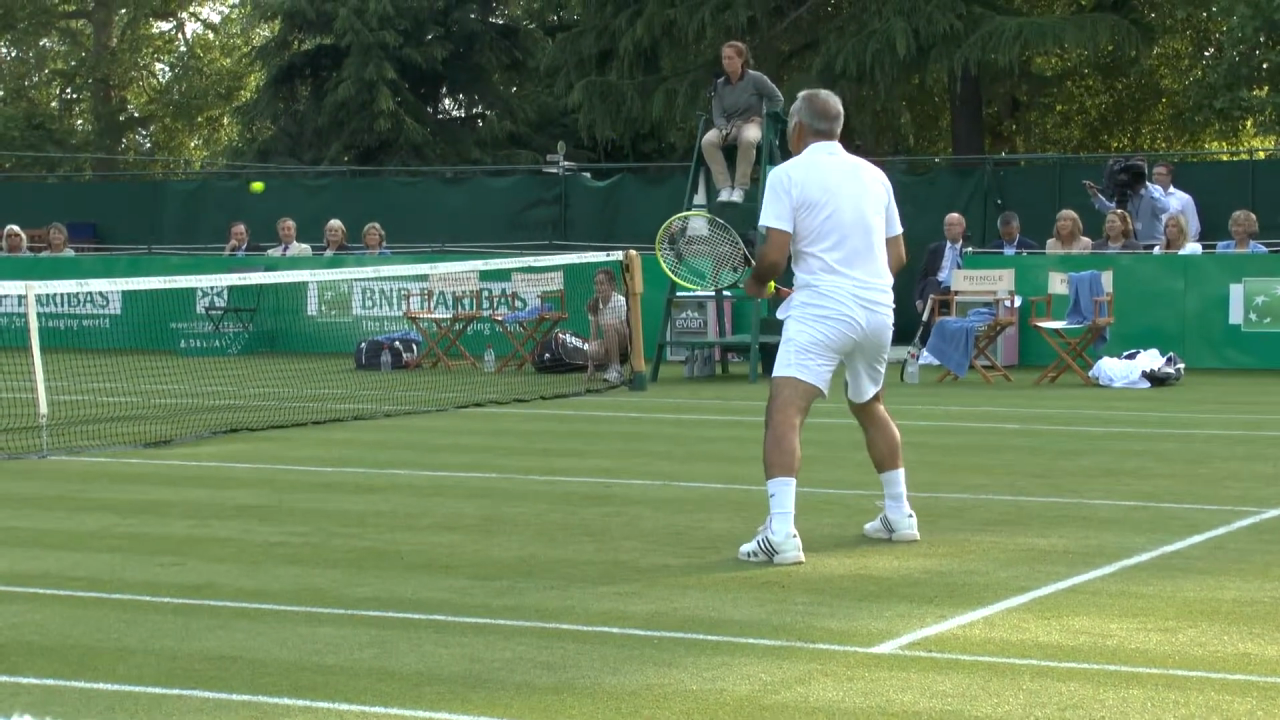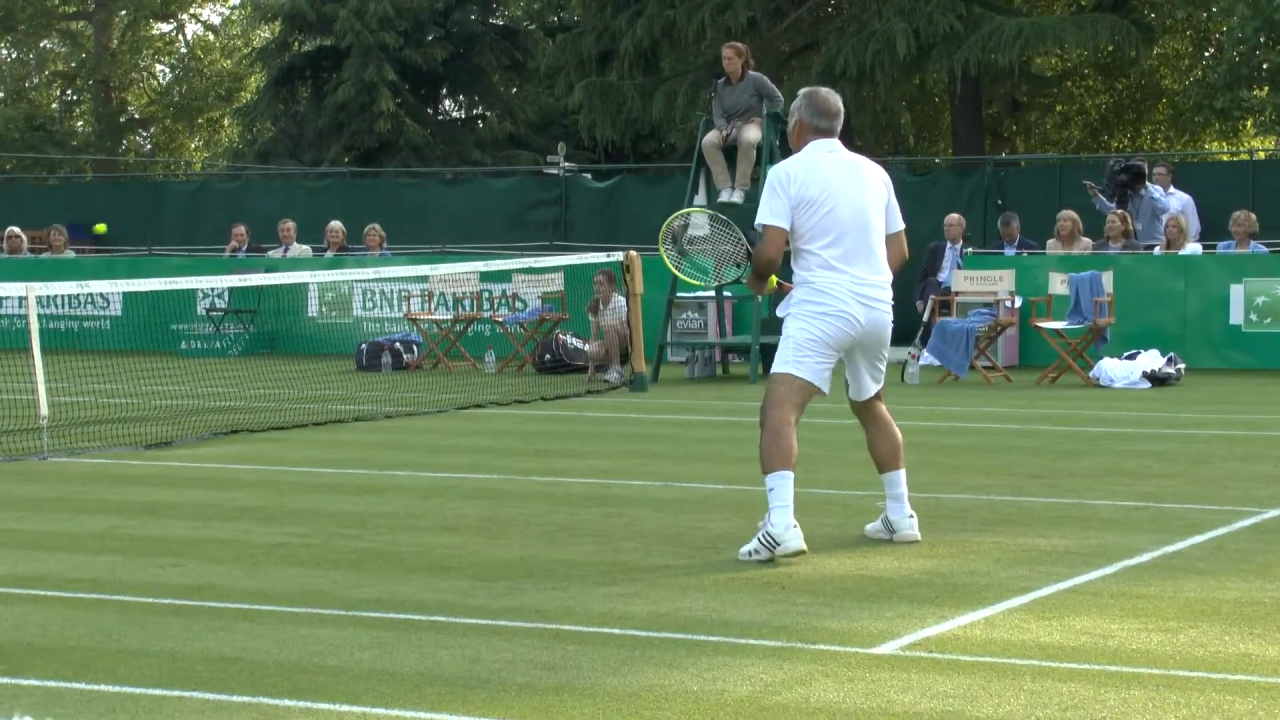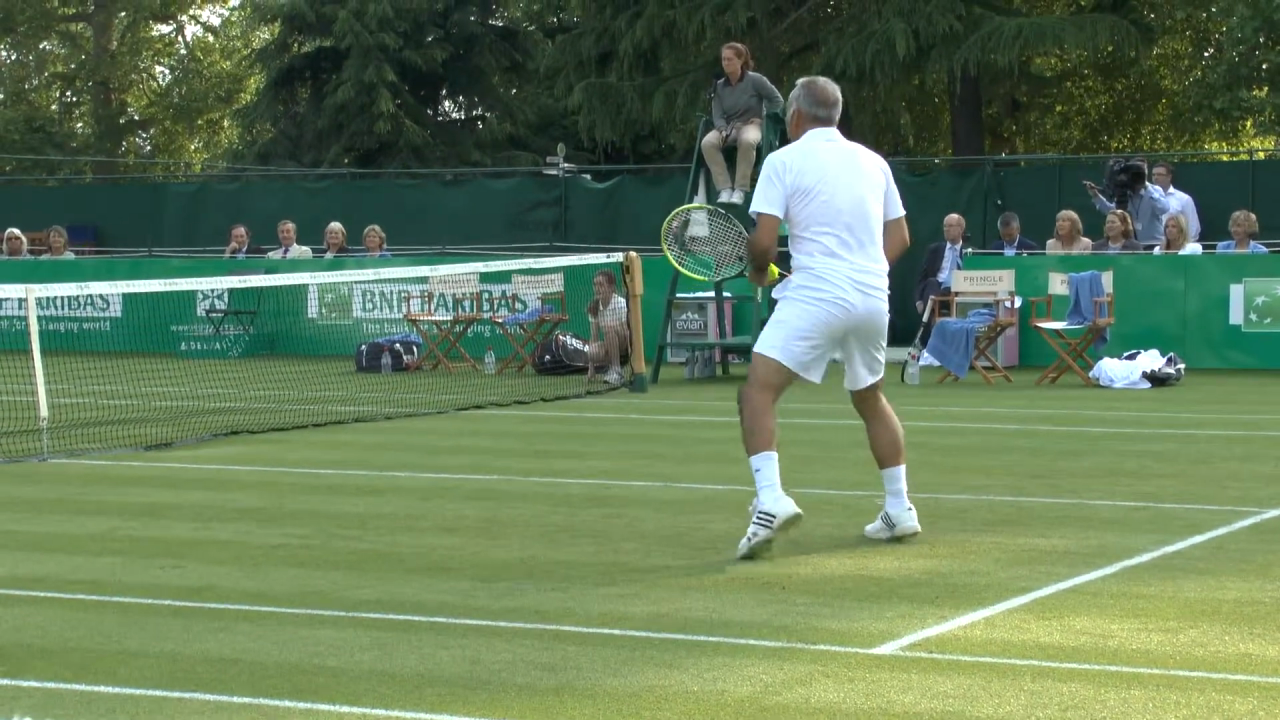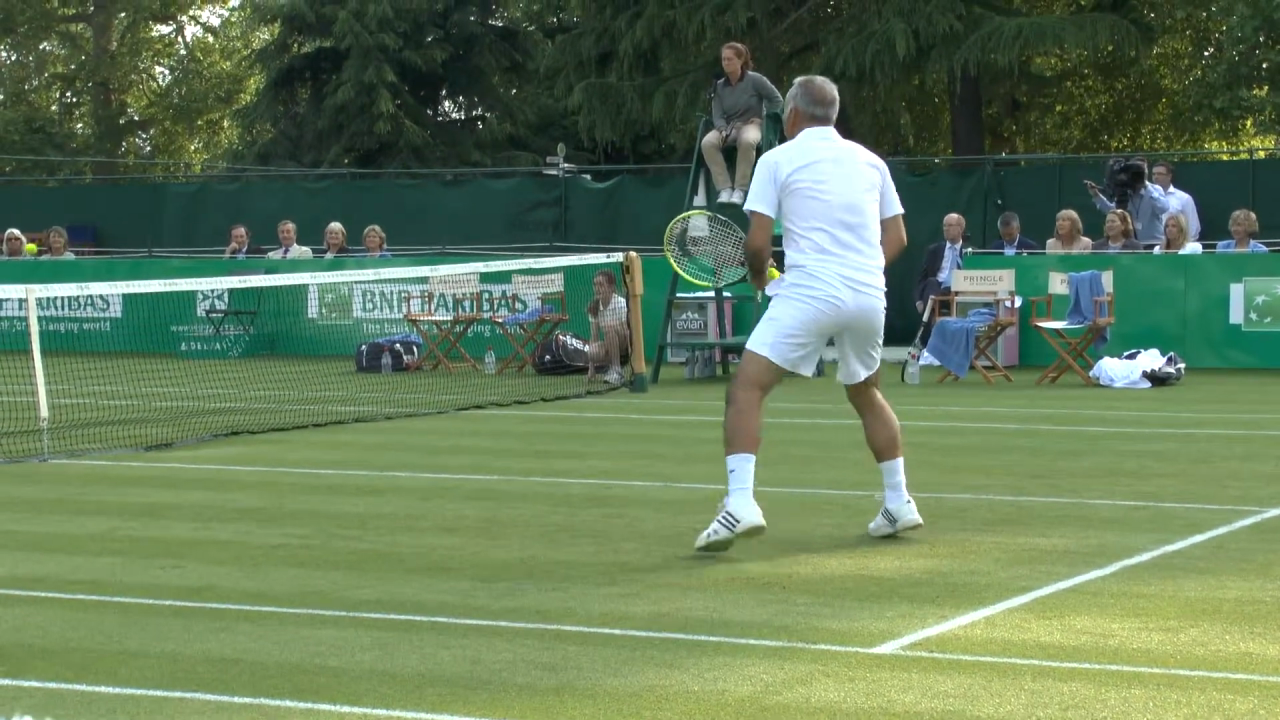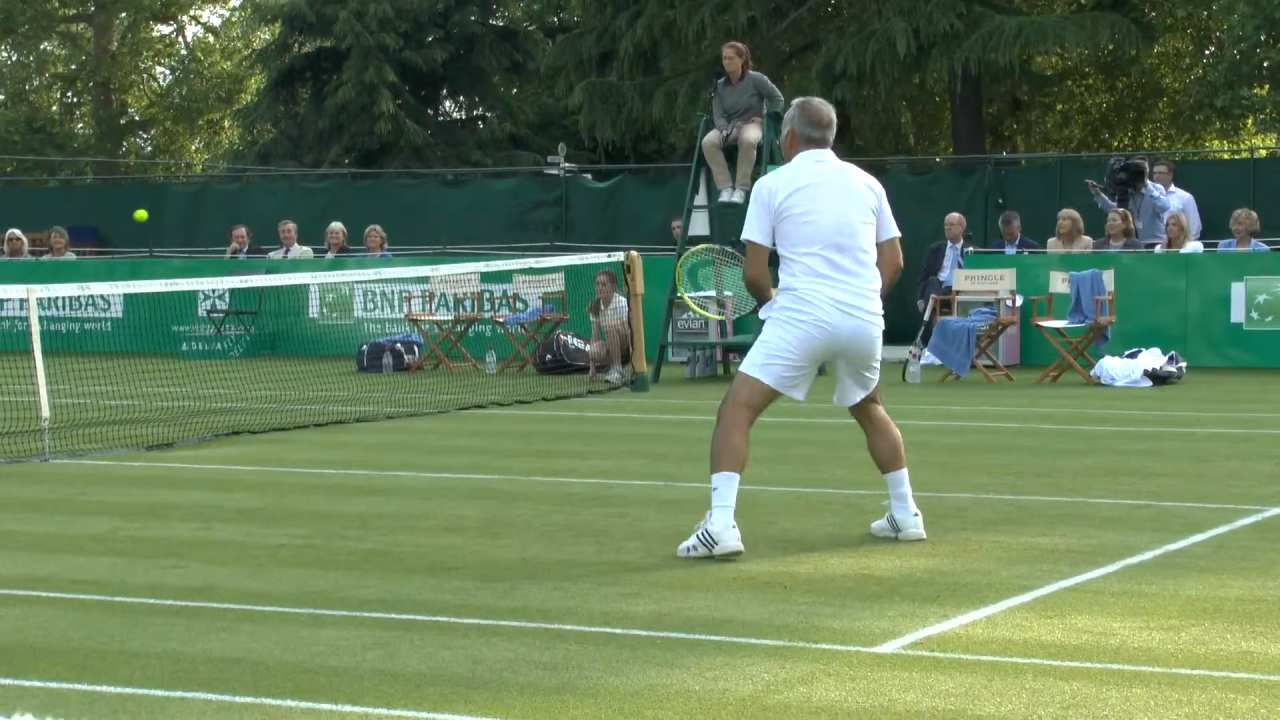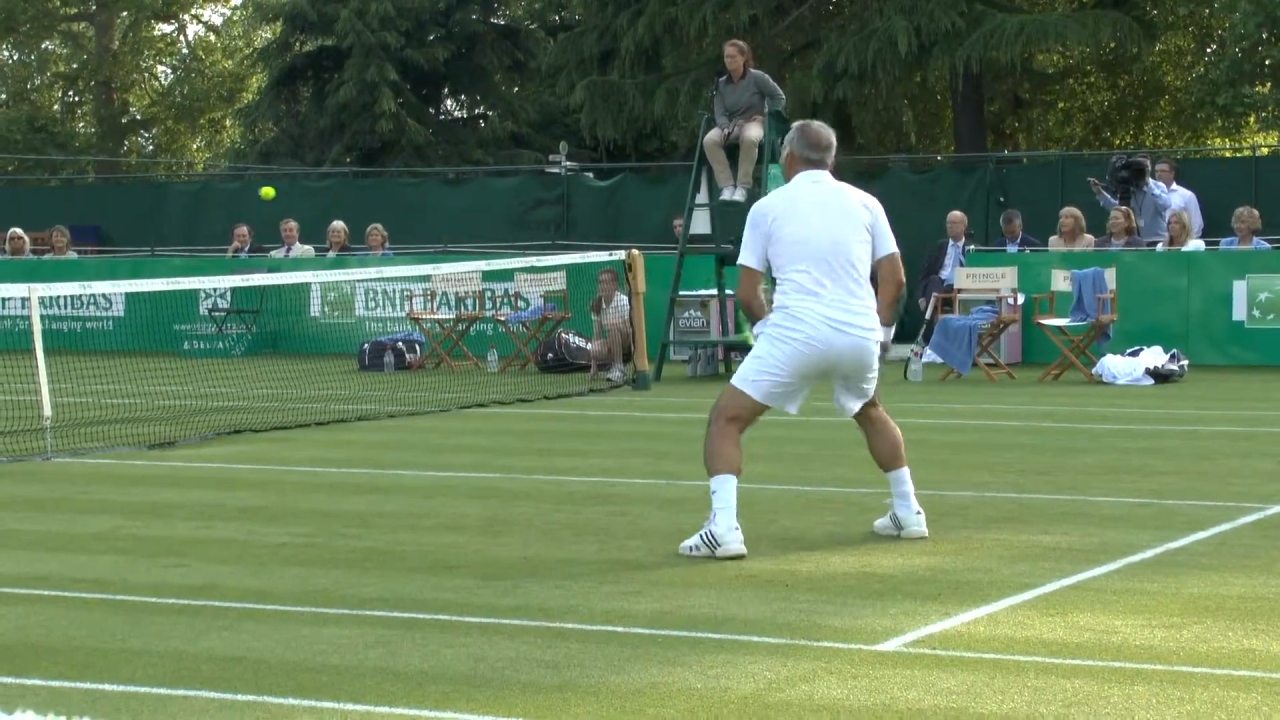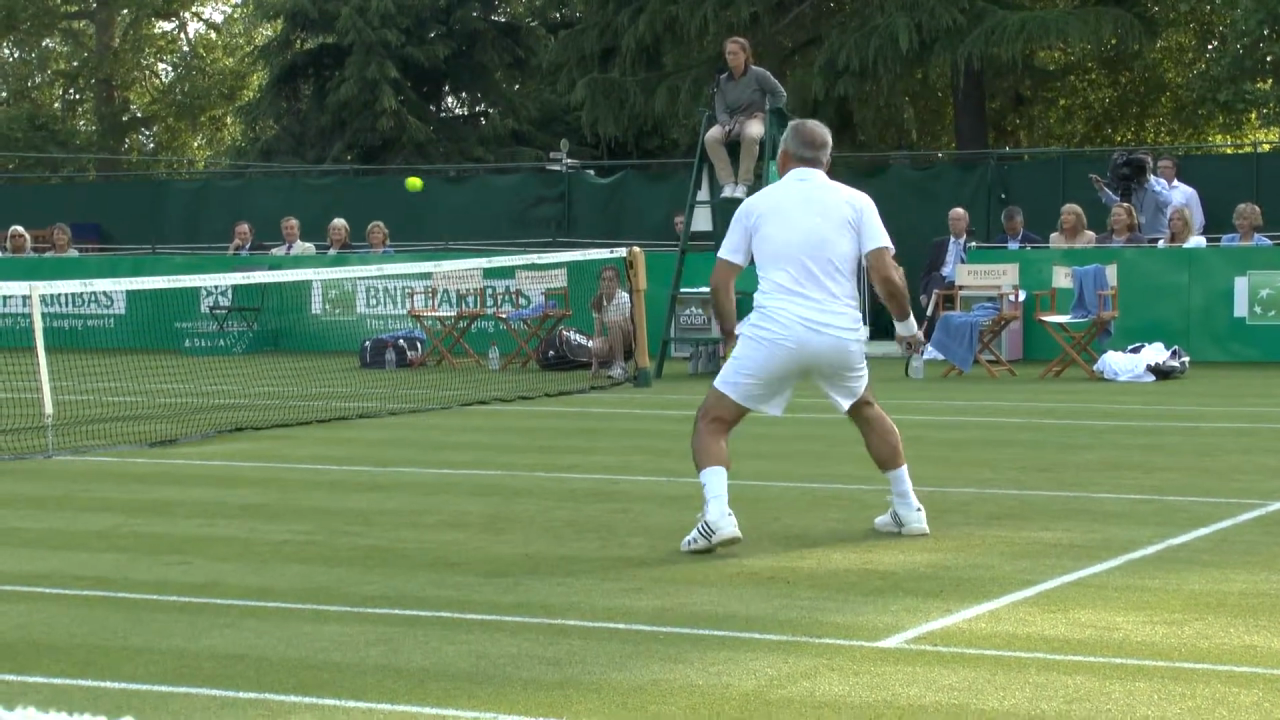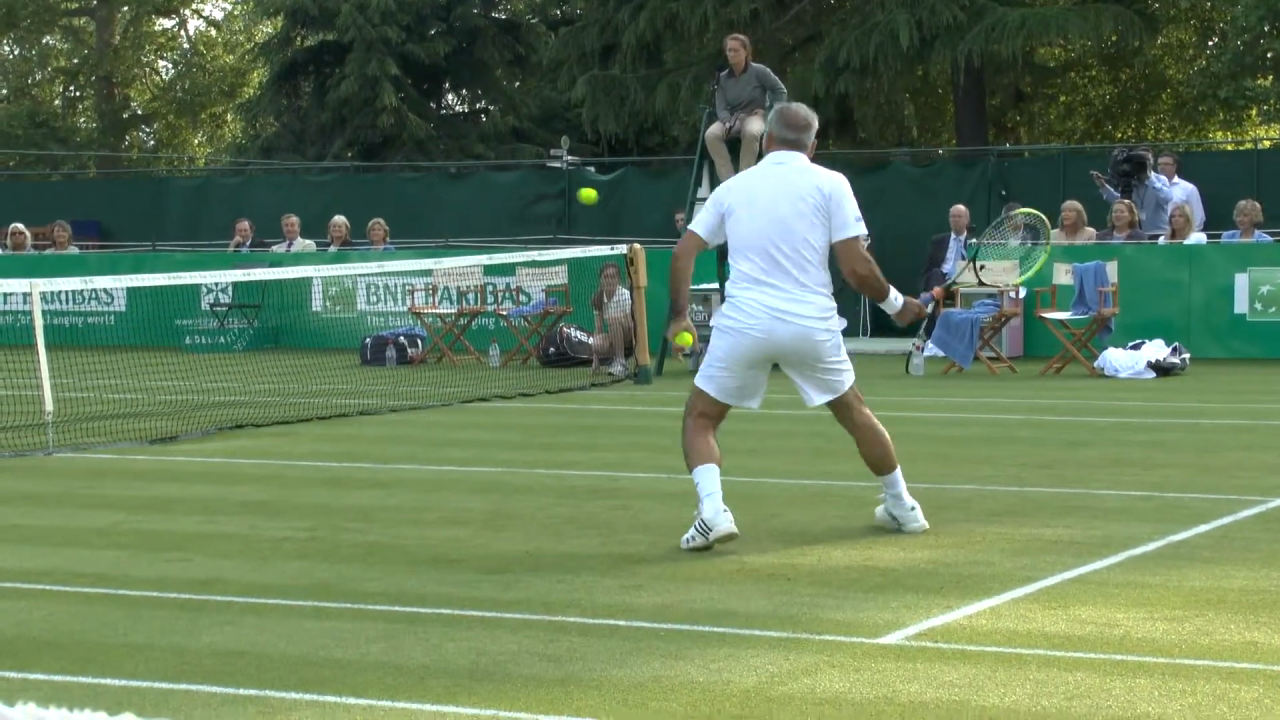
dt=0.1s
person 1, frame 1
left shoulder: (788, 175)
right shoulder: (874, 175)
left elbow: (774, 256)
right elbow: (897, 256)
left wrist: (756, 282)
left hip: (822, 312)
right hip: (877, 312)
left knee: (783, 416)
right knee: (869, 407)
left ankle: (782, 532)
right ankle: (899, 514)
person 1, frame 2
left shoulder: (787, 172)
right shoulder: (874, 172)
left elbow: (770, 253)
right elbow: (899, 252)
left wrist: (757, 278)
left hip: (821, 309)
right hip: (877, 309)
left knee: (778, 413)
right knee: (871, 407)
left ankle: (781, 524)
right ankle: (900, 515)
person 1, frame 3
left shoulder: (783, 160)
right shoulder: (874, 162)
left elbow: (763, 242)
right elbow: (899, 240)
left wrist: (758, 270)
left hip: (817, 296)
right hip: (872, 299)
left knee: (756, 392)
right knee: (870, 401)
left ankle: (770, 500)
right ankle: (898, 512)
person 1, frame 4
left shoulder: (778, 159)
right shoulder: (870, 160)
left elbow: (757, 241)
right elbow: (896, 239)
left wrist: (759, 271)
left hip: (809, 293)
right hip: (868, 297)
left knee: (746, 390)
right knee: (867, 395)
left ankle: (740, 504)
right ankle: (899, 505)
person 1, frame 5
left shoulder: (771, 185)
right shoulder: (867, 182)
left elbow: (755, 272)
right elbow: (893, 262)
left wrist: (771, 299)
left hip: (803, 316)
right hip: (864, 319)
left knee: (736, 412)
right knee: (869, 410)
left ankle: (721, 524)
right ankle: (904, 514)
person 1, frame 6
left shoulder: (767, 207)
right shoulder: (865, 202)
left elbow: (747, 294)
right elbow: (894, 279)
left wrist: (771, 325)
right wrist: (882, 330)
left hip: (795, 331)
right hip: (858, 334)
left knee: (724, 422)
right knee: (871, 413)
left ankle: (723, 526)
right ankle: (907, 512)
person 1, frame 7
left shoulder: (755, 204)
right shoulder: (854, 200)
left elbow: (720, 282)
right elbow: (888, 276)
left wrist: (733, 333)
right wrist: (909, 325)
left hip: (772, 331)
right hip: (837, 333)
left knee: (710, 422)
right knee: (866, 411)
left ankle: (717, 515)
right ankle: (906, 509)
person 1, frame 8
left shoulder: (733, 187)
right shoulder: (831, 182)
left elbow: (684, 252)
right elbow: (855, 265)
left wrist: (679, 315)
right wrist: (894, 301)
left hip: (743, 321)
right hip: (810, 323)
left knee: (698, 420)
right knee: (852, 412)
left ankle: (712, 511)
right ankle: (902, 506)
